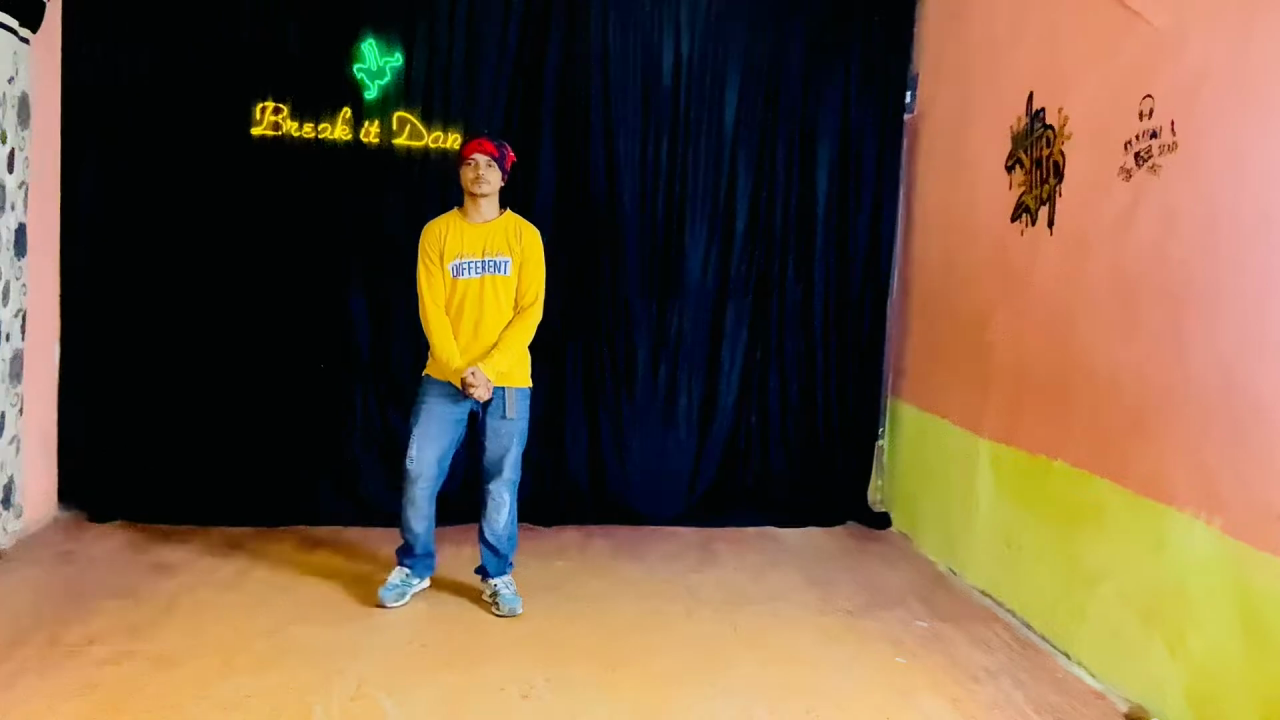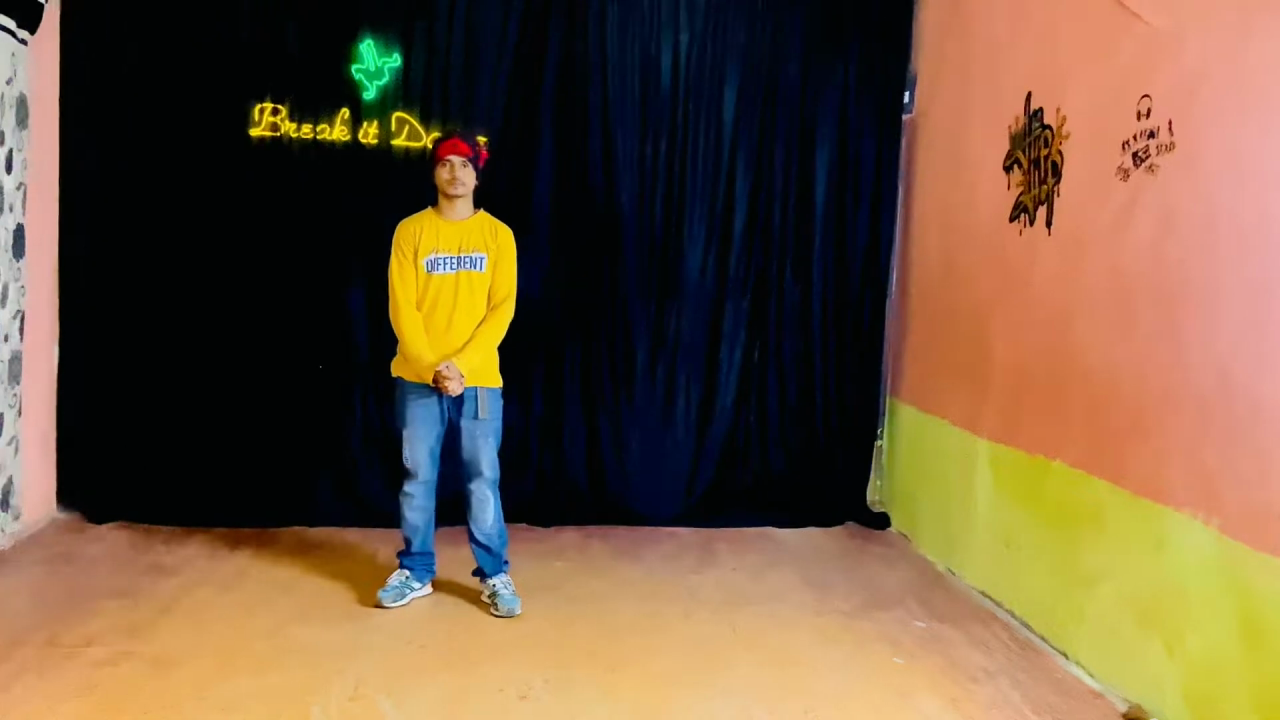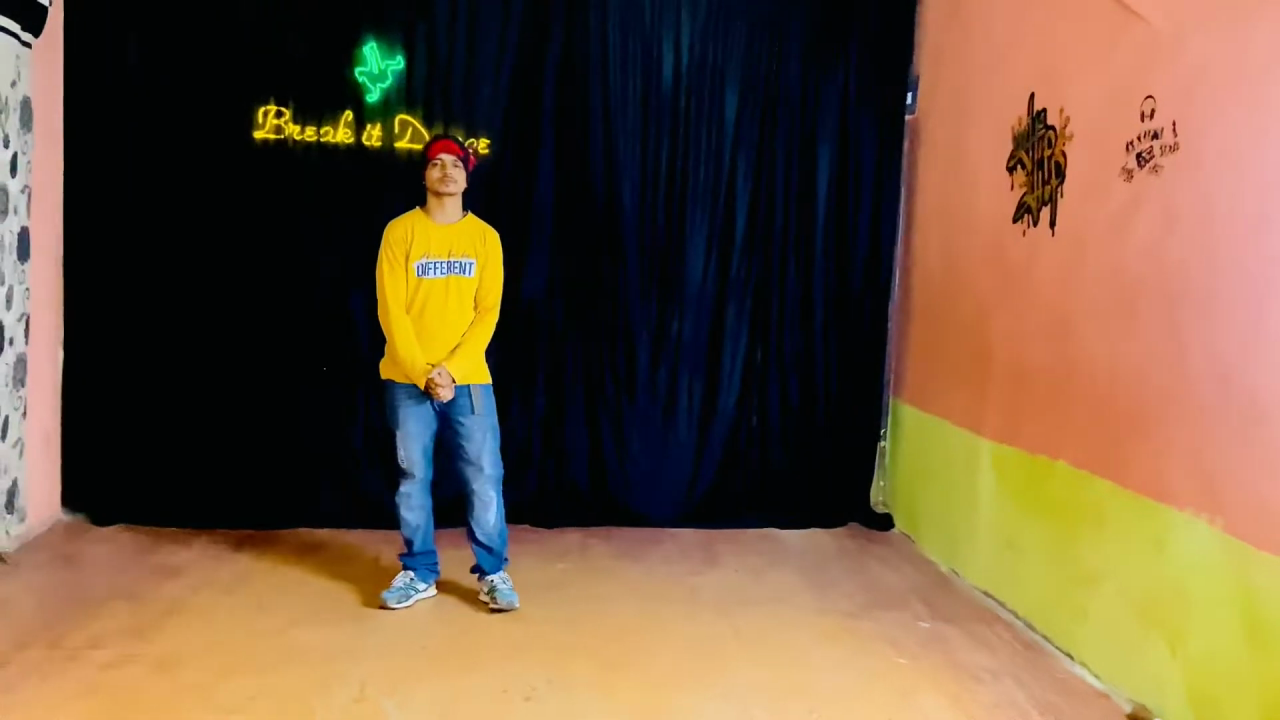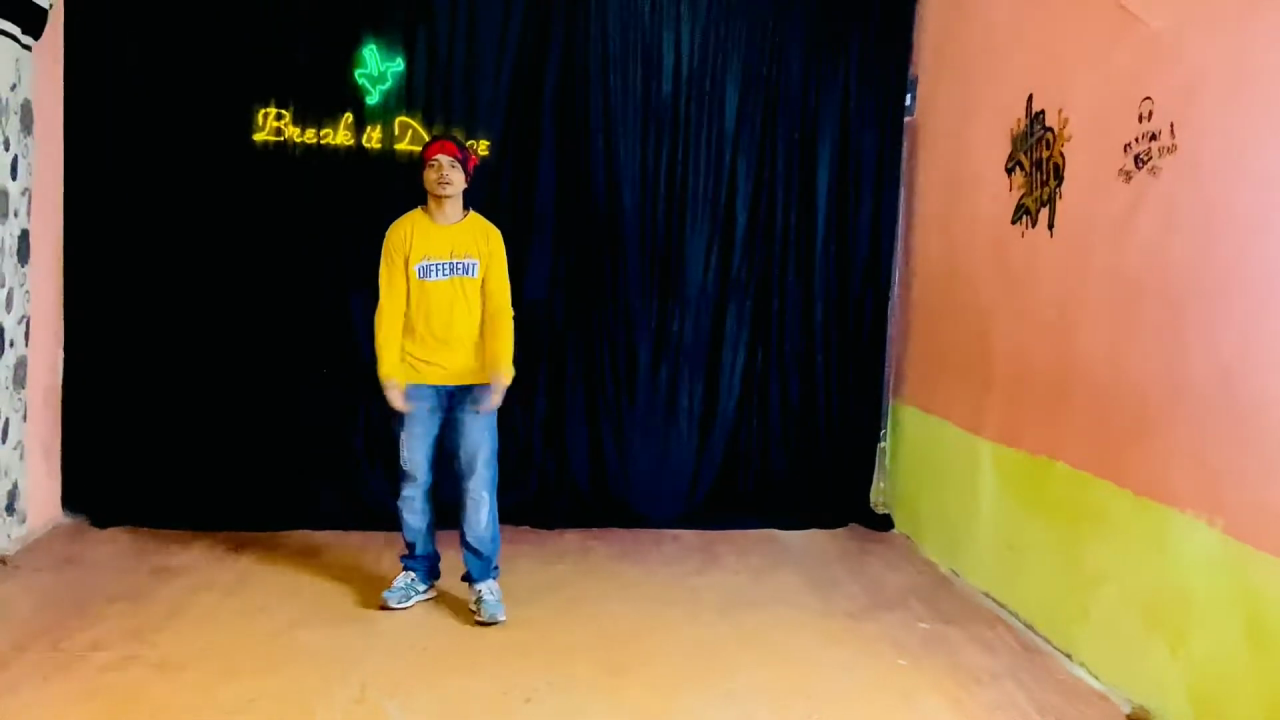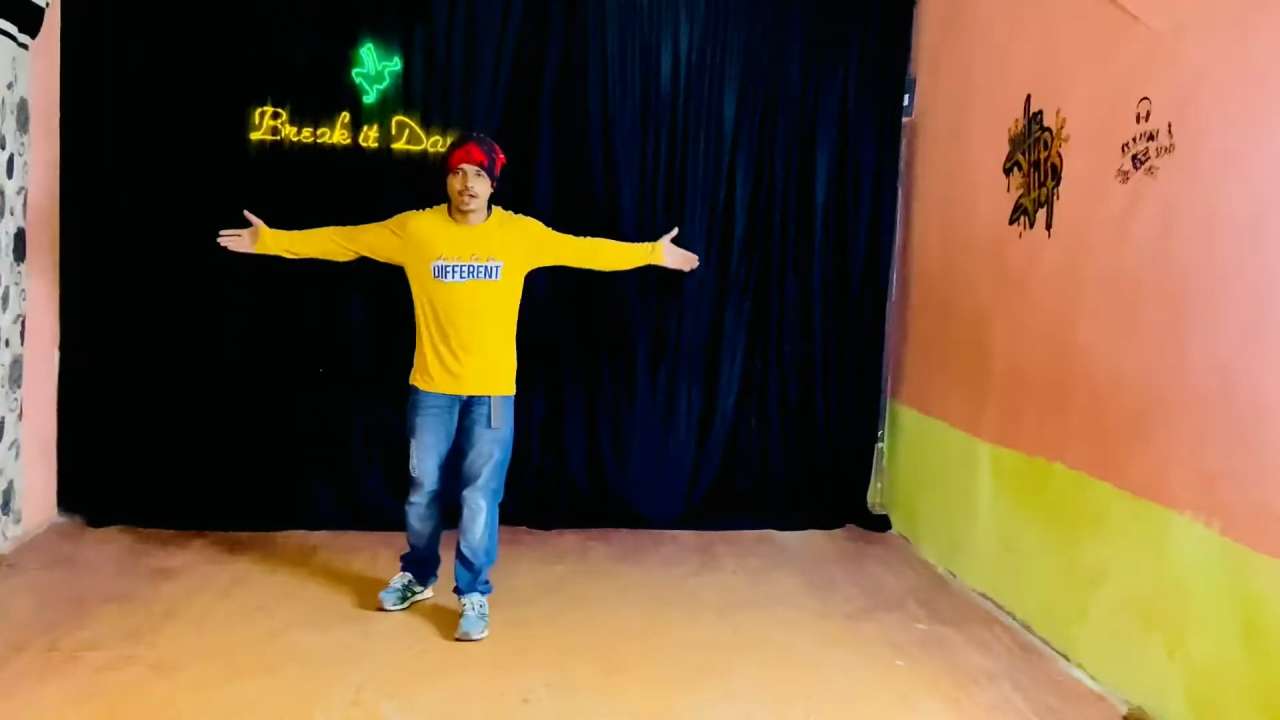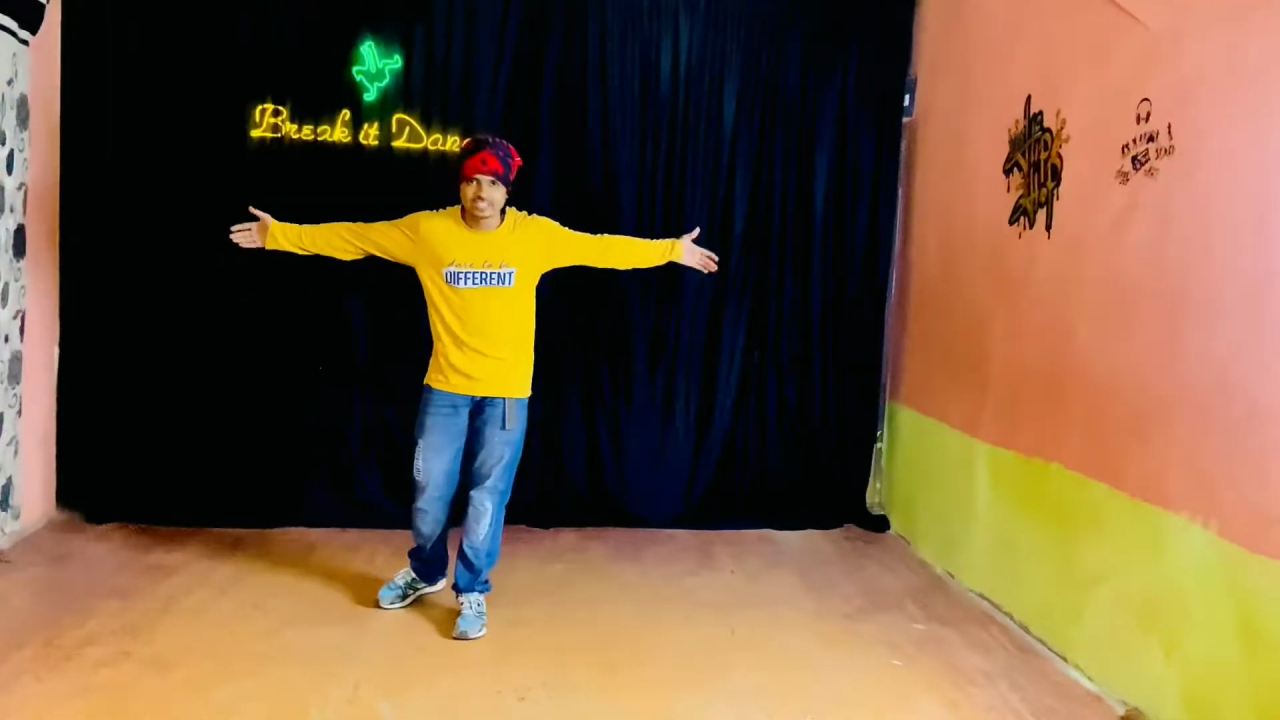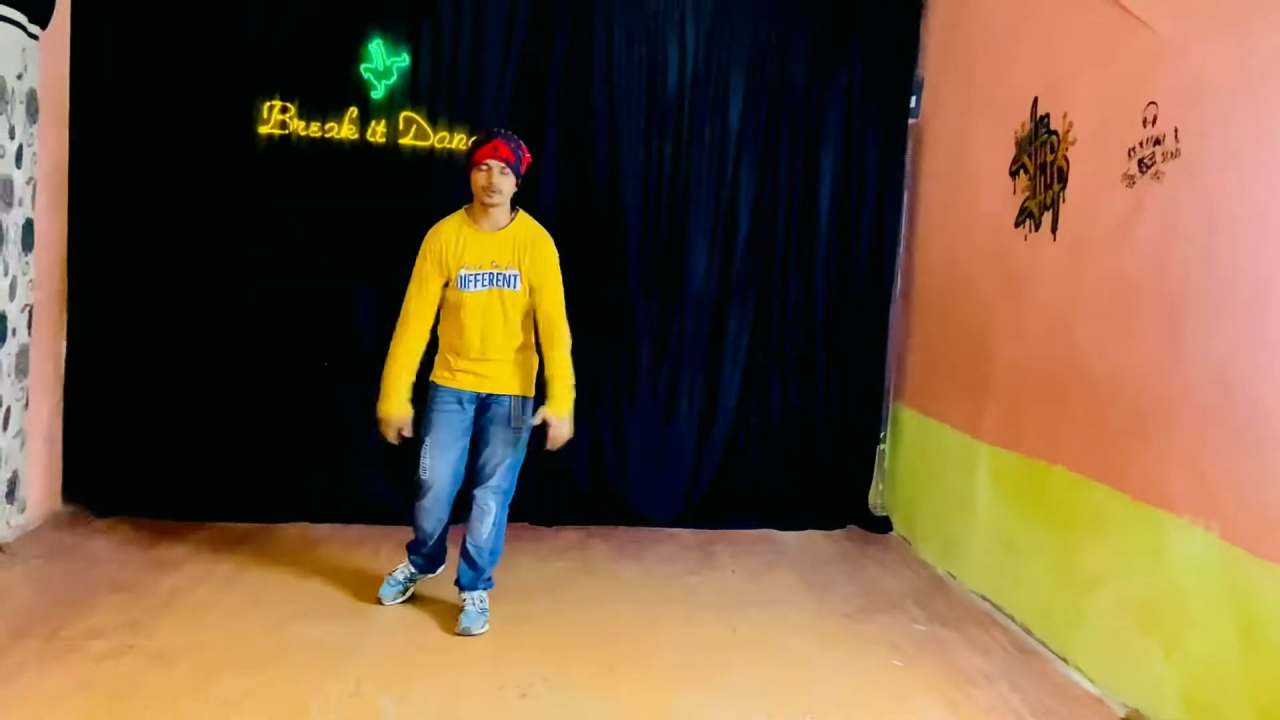
dt=0.4s
person 1, frame 1
left shoulder: (524, 234)
right shoulder: (436, 232)
left elbow: (530, 311)
right elbow: (431, 310)
left wrist: (489, 369)
right wrist: (460, 371)
left hip: (507, 378)
right hip: (443, 377)
left knee: (502, 479)
right knee: (421, 471)
left ankle: (497, 575)
right ankle: (414, 567)
person 1, frame 2
left shoulder: (497, 235)
right shoulder: (410, 230)
left elbow: (501, 309)
right elbow: (401, 308)
left wrist: (461, 365)
right wrist: (431, 368)
left hip: (478, 376)
right hip: (416, 376)
left knee: (483, 477)
right knee: (418, 476)
left ankle: (494, 575)
right ankle: (416, 570)
person 1, frame 3
left shoulder: (485, 237)
right shoulder: (400, 232)
left elbow: (487, 313)
right elbow: (392, 311)
left wrist: (452, 370)
right wrist: (424, 374)
left hip: (468, 377)
right hip: (408, 378)
left knee: (485, 473)
right knee: (414, 476)
left ankle: (493, 572)
right ankle: (419, 573)
person 1, frame 4
left shoulder: (487, 235)
right shoulder: (402, 232)
left elbow: (501, 308)
right elbow: (388, 309)
left wrist: (501, 369)
right wrist: (389, 374)
left hip: (474, 379)
right hip: (415, 379)
left knee: (479, 479)
right knee: (416, 478)
left ankle: (484, 580)
right ankle: (421, 572)
person 1, frame 5
left shoulder: (520, 233)
right shoulder: (414, 229)
left elbow: (584, 251)
right elbow: (343, 239)
left wrist: (652, 253)
right wrist: (270, 240)
left hip: (492, 388)
right hip: (432, 384)
left knee: (482, 491)
right knee: (423, 485)
left ankle: (474, 594)
right ankle: (418, 575)
person 1, frame 6
left shoulder: (535, 234)
right shoulder: (427, 230)
left elbow: (602, 248)
right elbow: (355, 238)
left wrist: (673, 251)
right wrist: (279, 234)
left hip: (506, 389)
right hip: (446, 386)
left knee: (489, 493)
right knee: (430, 487)
left ankle: (473, 592)
right ankle: (425, 572)
person 1, frame 7
left shoulder: (536, 242)
right shoulder: (443, 236)
left elbow: (552, 324)
right elbow: (416, 317)
left wrist: (561, 399)
right wrist: (395, 395)
left hip: (512, 388)
right hip: (454, 382)
left knee: (493, 492)
right knee: (435, 483)
left ankle: (475, 589)
right ankle: (420, 563)
